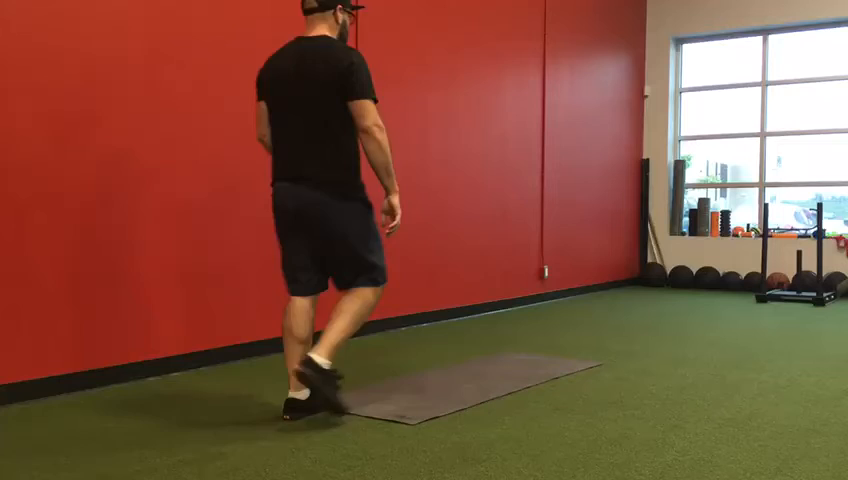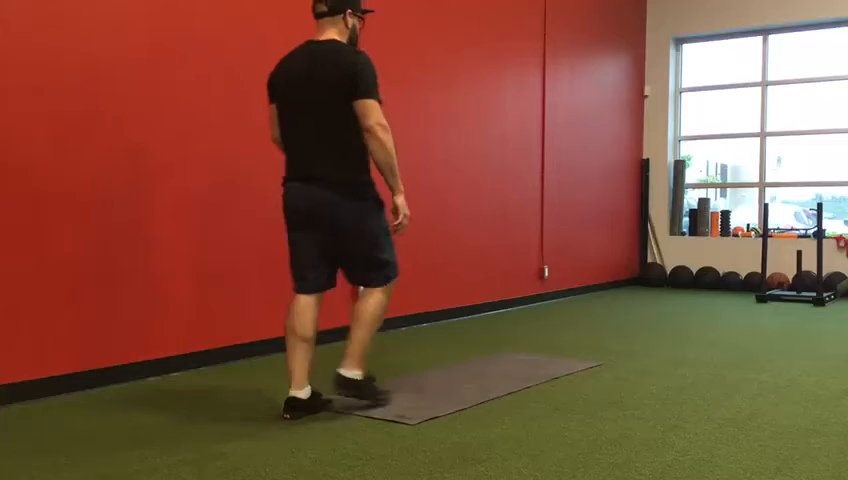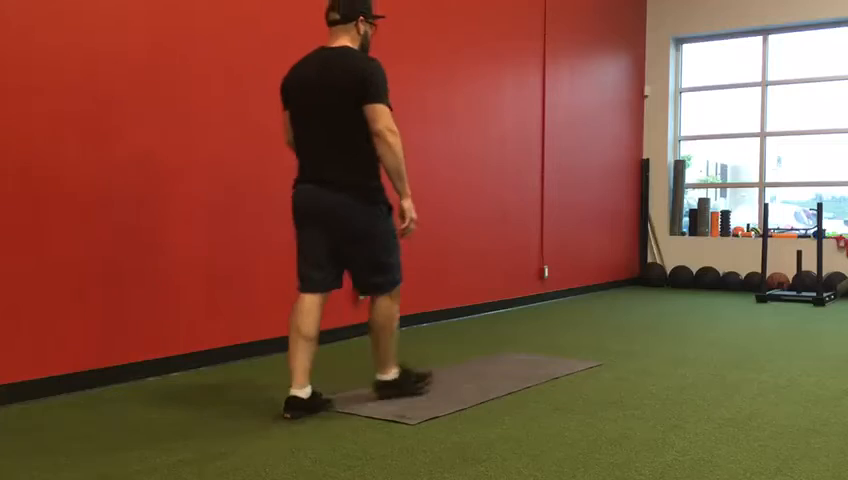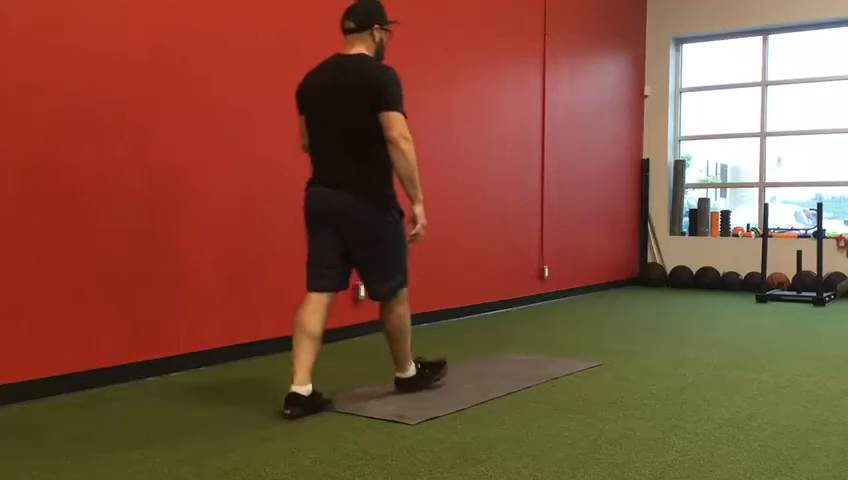
dt=0.1s
person 1, frame 1
left shoulder: (273, 65)
right shoulder: (347, 60)
left elbow: (265, 134)
right elbow: (370, 129)
right wrist: (392, 191)
left hip: (288, 192)
right hip: (337, 194)
left knee: (301, 291)
right knee: (369, 281)
left ankle: (298, 394)
right ankle: (319, 360)
person 1, frame 2
left shoulder: (284, 68)
right shoulder: (354, 62)
left elbow: (278, 134)
right elbow: (375, 128)
right wrist: (398, 190)
left hip: (299, 191)
right hip: (348, 193)
left knee: (307, 290)
right knee: (380, 278)
left ankle: (300, 393)
right ankle: (352, 371)
person 1, frame 3
left shoulder: (297, 73)
right shoulder: (365, 69)
left elbow: (292, 137)
right elbow: (384, 132)
right wrist: (405, 194)
left hip: (309, 193)
right hip: (358, 197)
left knee: (312, 291)
right knee: (384, 287)
left ankle: (299, 392)
right ankle: (388, 375)
person 1, frame 4
left shoulder: (312, 80)
right shoulder: (381, 76)
left elbow: (306, 142)
right elbow: (397, 140)
right wrist: (417, 201)
left hip: (321, 196)
right hip: (370, 201)
left knee: (319, 291)
right knee: (392, 291)
left ankle: (300, 390)
right ankle: (406, 372)
